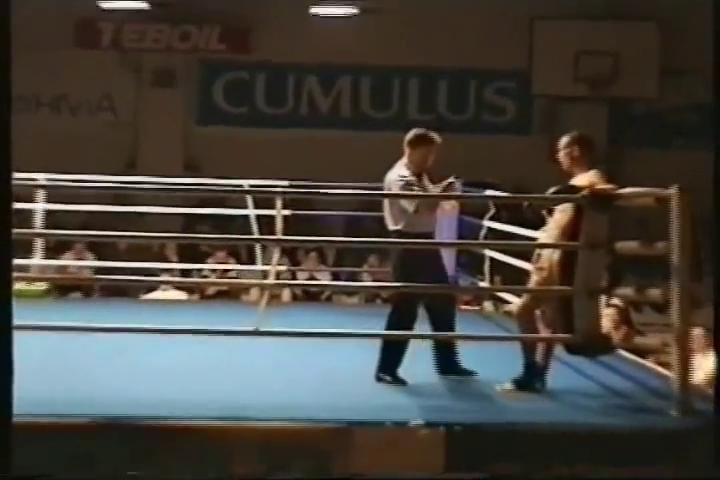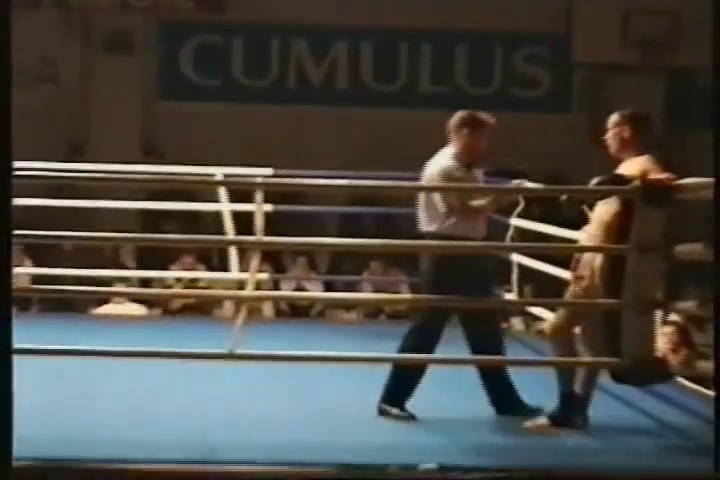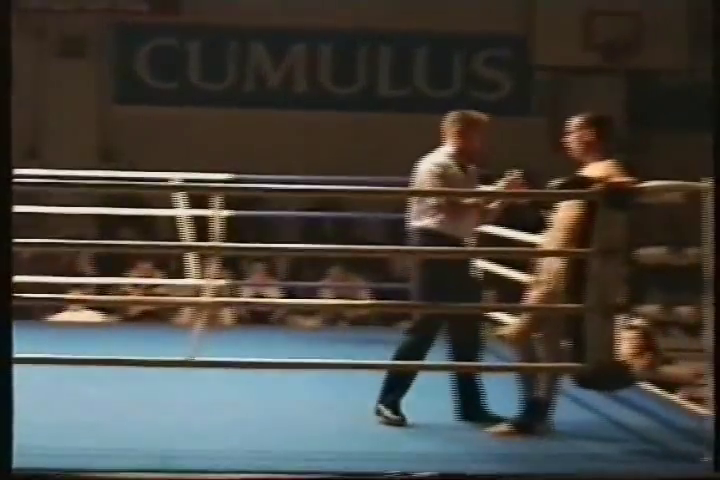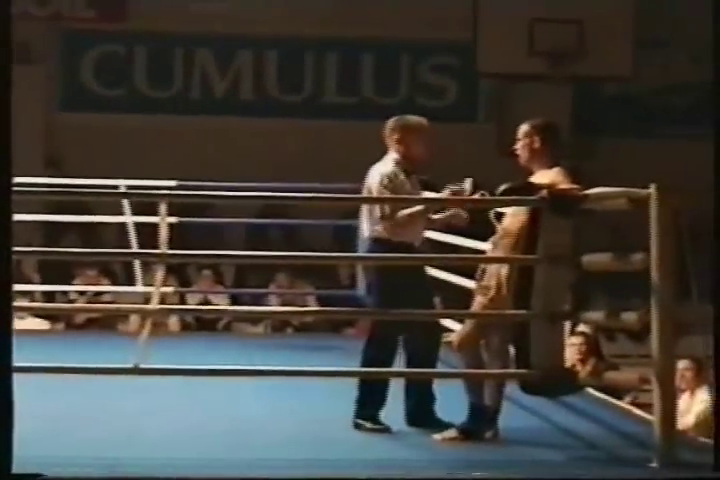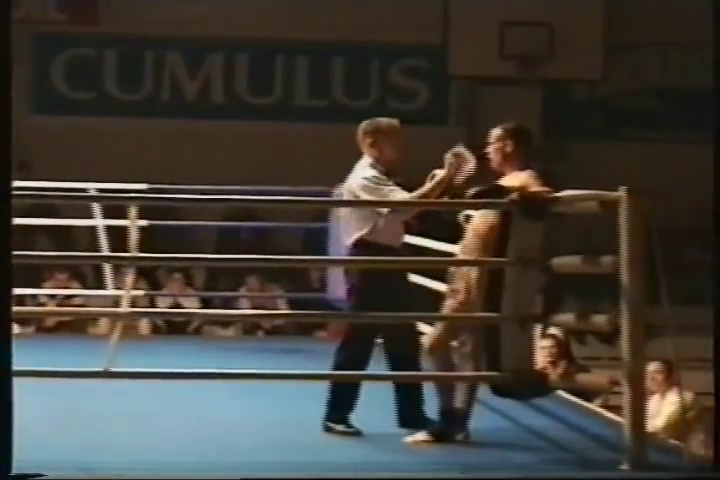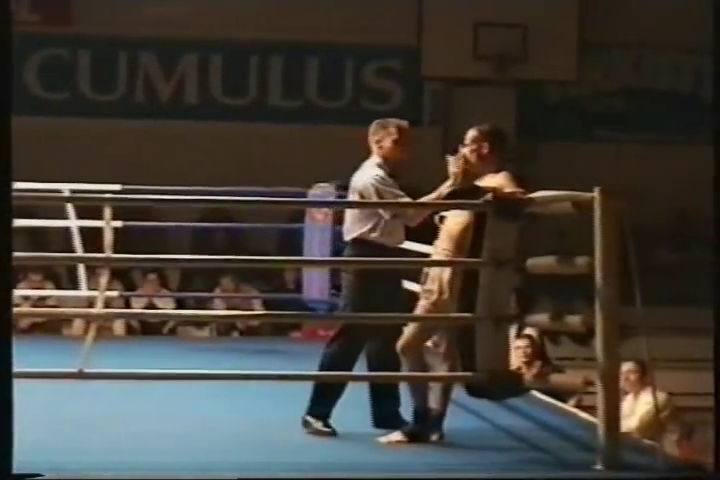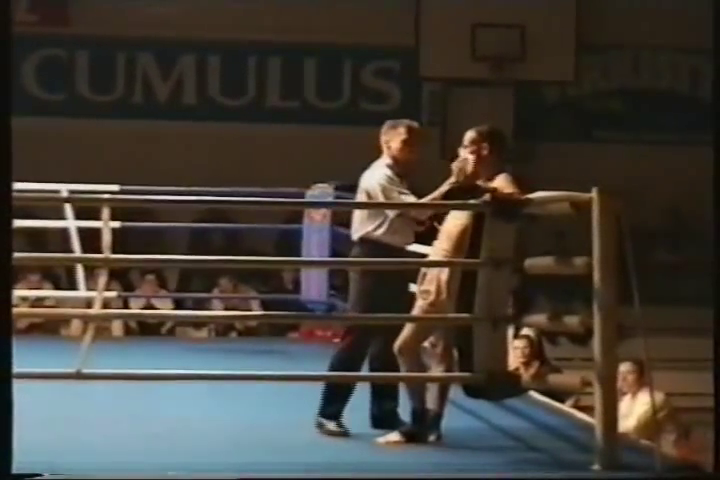
dt=0.3s
person 1, frame 1
left shoulder: (592, 179)
right shoulder: (577, 182)
left hip: (559, 259)
right hip: (549, 256)
left knee: (523, 310)
right knee: (548, 316)
left ankle: (533, 374)
right ankle: (534, 375)
person 1, frame 2
left shoulder: (644, 165)
right shoulder: (626, 168)
left elbow: (668, 183)
left hip: (604, 265)
right hip: (591, 262)
left knee: (558, 329)
right knee: (591, 335)
left ankle: (572, 406)
right ankle: (573, 406)
person 1, frame 3
left shoulder: (607, 170)
right shoulder: (587, 174)
left elbow: (629, 187)
left hip: (564, 269)
right hip: (552, 266)
left knee: (520, 334)
right knee: (548, 338)
left ankle: (534, 413)
right ankle: (535, 414)
person 1, frame 4
left shoulder: (554, 177)
right shoulder: (535, 182)
left hip: (511, 276)
right hip: (497, 272)
left knee: (465, 340)
right knee: (494, 345)
right ankle: (483, 419)
person 1, frame 5
left shoulder: (525, 179)
right shoulder: (503, 184)
left elbow: (545, 197)
left hip: (481, 277)
right hip: (468, 274)
left knee: (436, 344)
right knee: (469, 347)
right ankle: (454, 422)
person 1, frame 6
left shoulder: (500, 180)
right shoulder: (475, 185)
left elbow: (520, 198)
left hip: (452, 278)
right hip: (441, 274)
left knee: (409, 345)
right knee: (444, 348)
right ankle: (429, 422)
person 1, frame 7
left shoulder: (499, 183)
right shoulder: (473, 186)
left elbow: (520, 200)
left wrist: (490, 195)
right wrist: (457, 178)
left hip: (450, 277)
right hip: (438, 275)
left knee: (406, 346)
right knee: (441, 349)
right ankle: (427, 423)
person 2, frame 1
left shoulder: (420, 176)
right shoulder: (398, 178)
left elbow: (429, 205)
right elbow: (423, 206)
left wrist: (441, 190)
right wrist: (441, 191)
left hip: (425, 244)
right hip: (408, 246)
left knee: (443, 302)
right knee: (404, 308)
left ankle: (448, 362)
right ankle: (386, 369)
person 2, frame 2
left shoulder: (469, 169)
right shoulder: (442, 169)
right elbow: (458, 212)
left wrist: (492, 201)
right wrist: (493, 200)
left hip: (469, 253)
right hip: (445, 252)
left knee: (485, 327)
right knee: (428, 327)
left ankle: (505, 398)
right ankle: (392, 399)
person 2, frame 3
left shoulder: (466, 170)
right shoulder: (434, 166)
left elbow: (474, 216)
right elbow: (448, 210)
left wrist: (500, 202)
left hip: (454, 250)
right hip: (433, 248)
left knee: (467, 331)
right knee: (425, 326)
left ankle: (471, 405)
right ankle: (389, 399)
person 2, frame 4
left shoulder: (409, 177)
right shoulder: (383, 175)
right elbow: (394, 222)
left wrist: (444, 217)
left hip: (407, 258)
right hip: (386, 258)
left knee: (425, 334)
right knee: (384, 337)
left ankle: (420, 409)
right ankle: (366, 412)
person 2, frame 5
left shoulder: (380, 178)
right shoulder: (364, 179)
left elbow: (400, 211)
right elbow: (408, 204)
left wrist: (436, 183)
right wrist: (444, 177)
left hip: (387, 261)
right hip: (369, 261)
left knee: (404, 339)
right knee: (359, 340)
left ankle: (411, 412)
right ankle: (336, 416)
person 2, frame 6
left shoulder: (385, 178)
right shoulder: (370, 178)
left elbow: (405, 218)
right elbow: (412, 213)
right wrist: (449, 185)
left hip: (384, 260)
right hip: (365, 260)
left knee: (387, 340)
right knee: (350, 337)
left ankle: (386, 412)
right ankle: (316, 413)
person 2, frame 7
left shoulder: (395, 179)
right shoulder: (379, 177)
left elbow: (413, 218)
right elbow: (420, 210)
right wrist: (452, 183)
left hip: (392, 261)
right hip: (373, 259)
left knee: (390, 340)
right knee: (358, 336)
left ankle: (385, 412)
right ankle: (329, 412)
